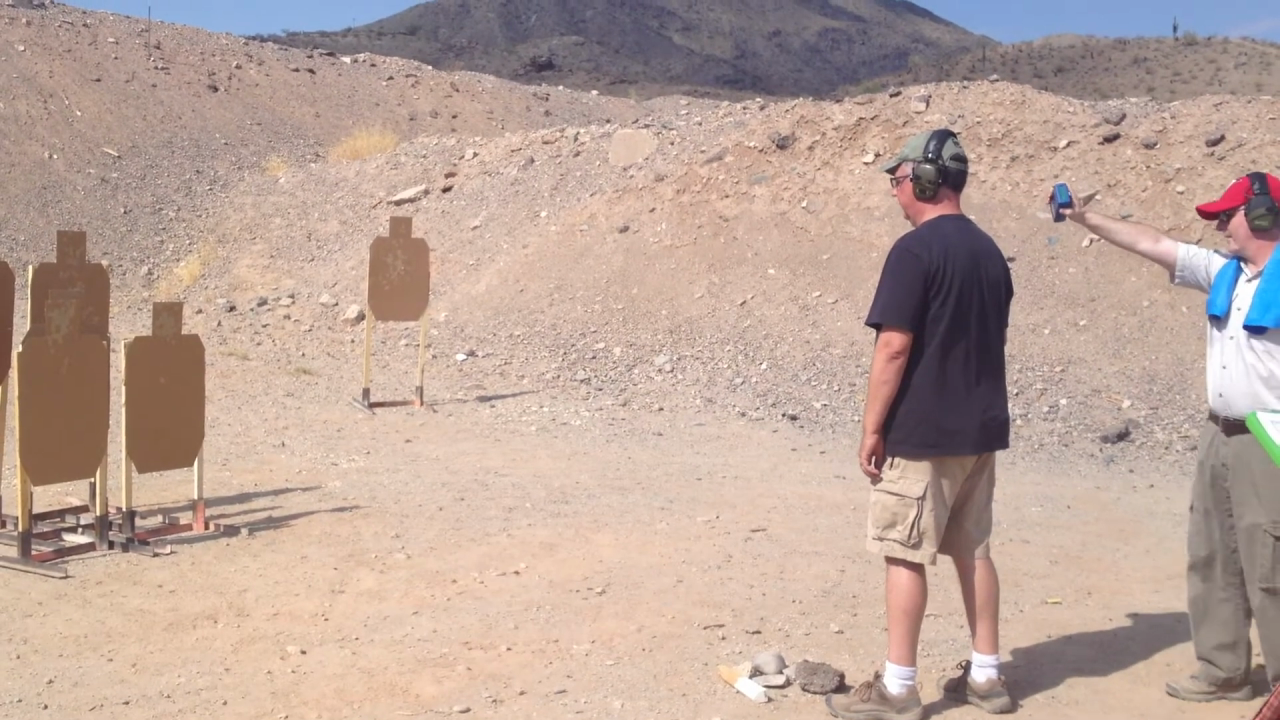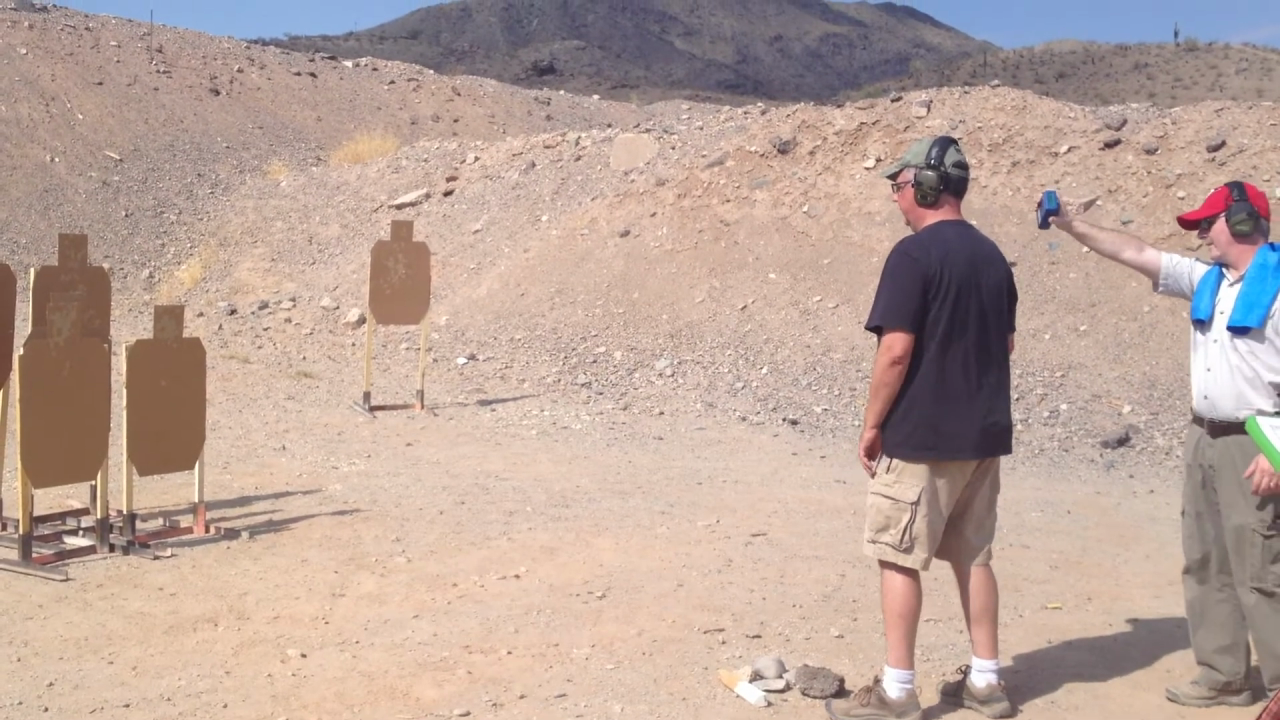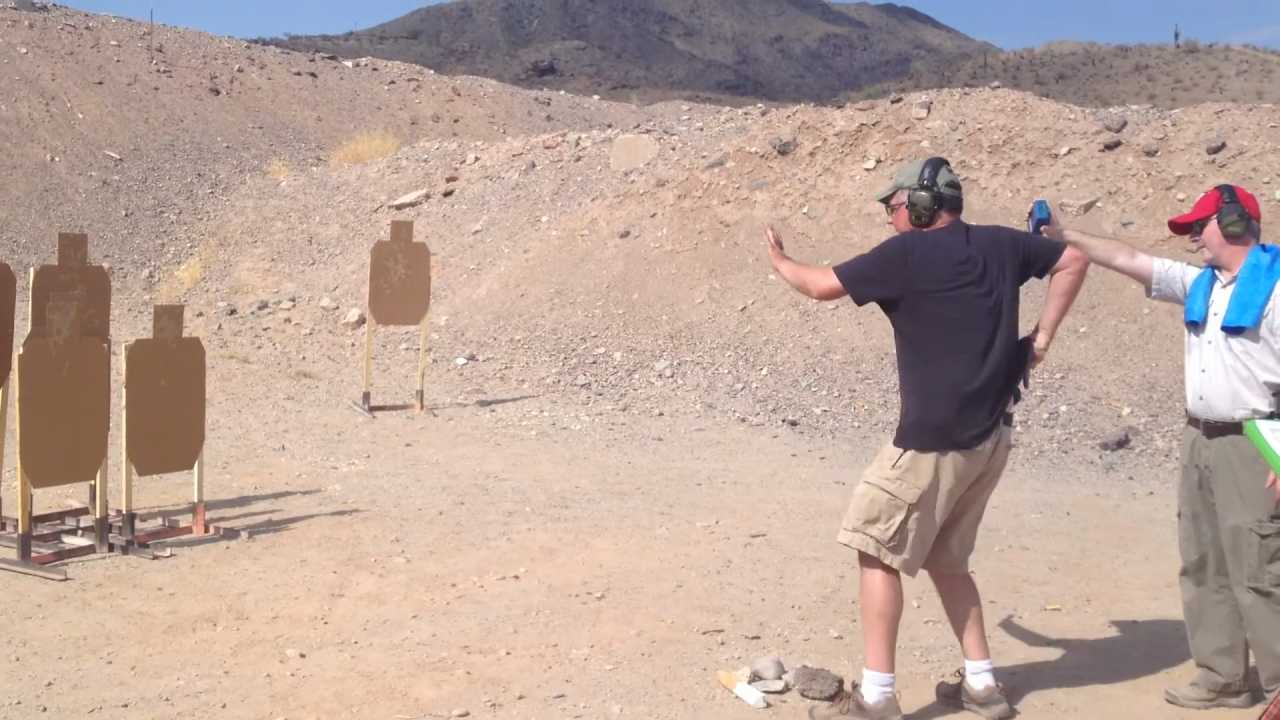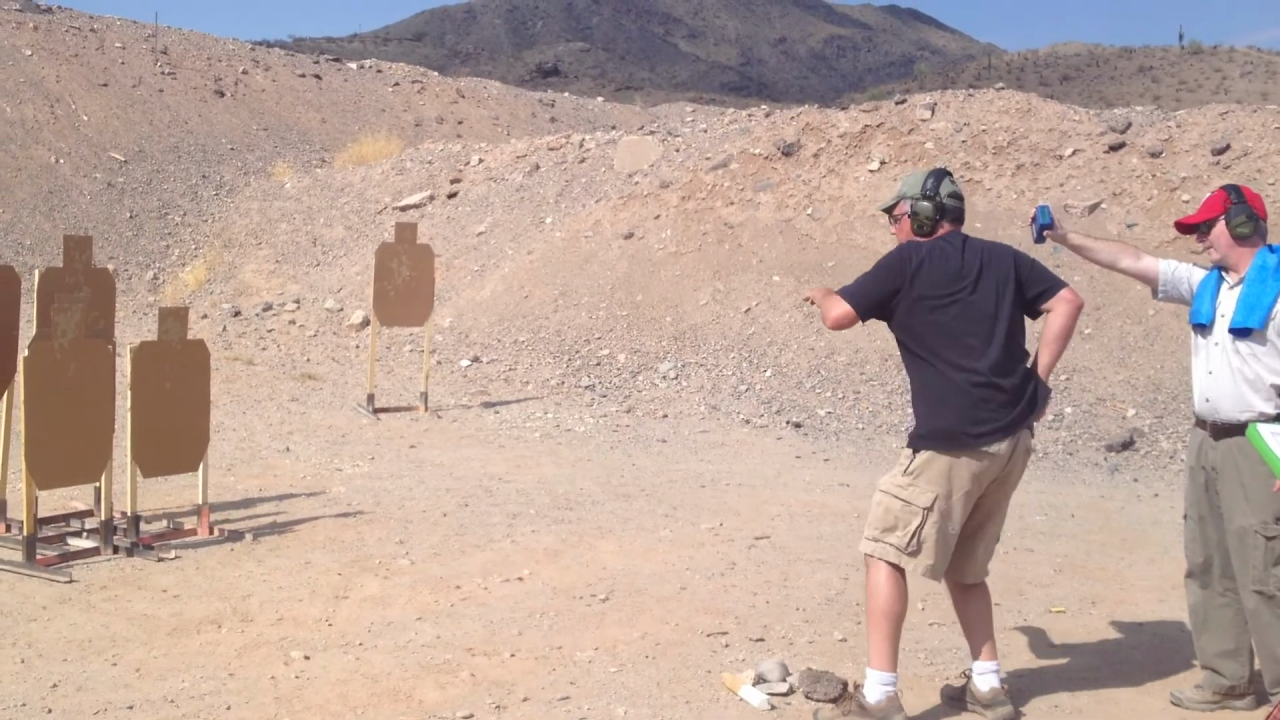
dt=0.4s
person 1, frame 1
left shoulder: (915, 249)
right shoulder: (988, 250)
left elbow: (894, 347)
left wrist: (872, 429)
left hip: (920, 433)
right hip: (980, 429)
left knee: (905, 555)
right knee: (972, 549)
person 1, frame 2
left shoulder: (914, 253)
right shoulder: (990, 254)
left elbow: (896, 350)
right elbow: (1005, 344)
left wrist: (872, 423)
left hip: (921, 436)
right hip: (984, 434)
left knee: (897, 559)
right knee: (972, 556)
person 1, frame 3
left shoulder: (909, 252)
right shoulder: (1000, 244)
left elbow: (824, 284)
right elbow: (1073, 262)
left wrist: (778, 259)
right wrist: (1041, 337)
left hip: (935, 437)
right hip: (990, 434)
left knee: (878, 553)
right knee: (946, 560)
person 1, frame 4
left shoulder: (908, 261)
right shoulder: (1001, 258)
left elbow: (838, 316)
right elbow: (1066, 301)
left wrist: (823, 295)
right wrist: (1038, 377)
left hip: (949, 440)
right hip: (1011, 440)
left knee: (886, 556)
right knee: (961, 565)
person 2, frame 1
right shoulder: (1223, 272)
right elbow: (1152, 243)
right wrist: (1085, 218)
right hip: (1219, 438)
right knee: (1211, 562)
right ankle: (1224, 672)
person 2, frame 2
right shoulder: (1204, 280)
right elbow: (1137, 253)
right wrist: (1072, 226)
right hip: (1204, 440)
right knee: (1205, 565)
right ankle: (1223, 676)
person 2, frame 3
right shoulder: (1197, 284)
right elbow: (1129, 259)
right wrist: (1064, 237)
right hip: (1200, 441)
right knee: (1203, 567)
right ankle: (1222, 677)
person 2, frame 4
right shoulder: (1203, 284)
right elbow: (1135, 261)
right wrist: (1067, 240)
right hip: (1206, 441)
right knee: (1207, 568)
right ankle: (1226, 679)
